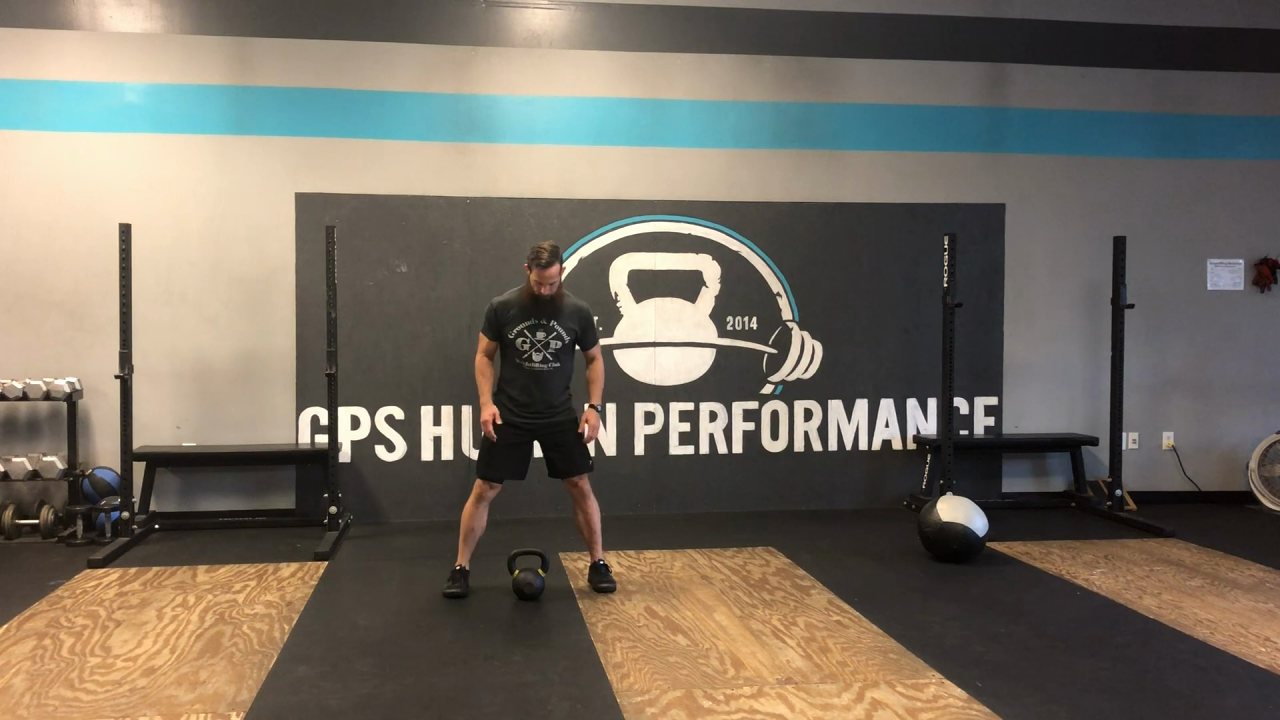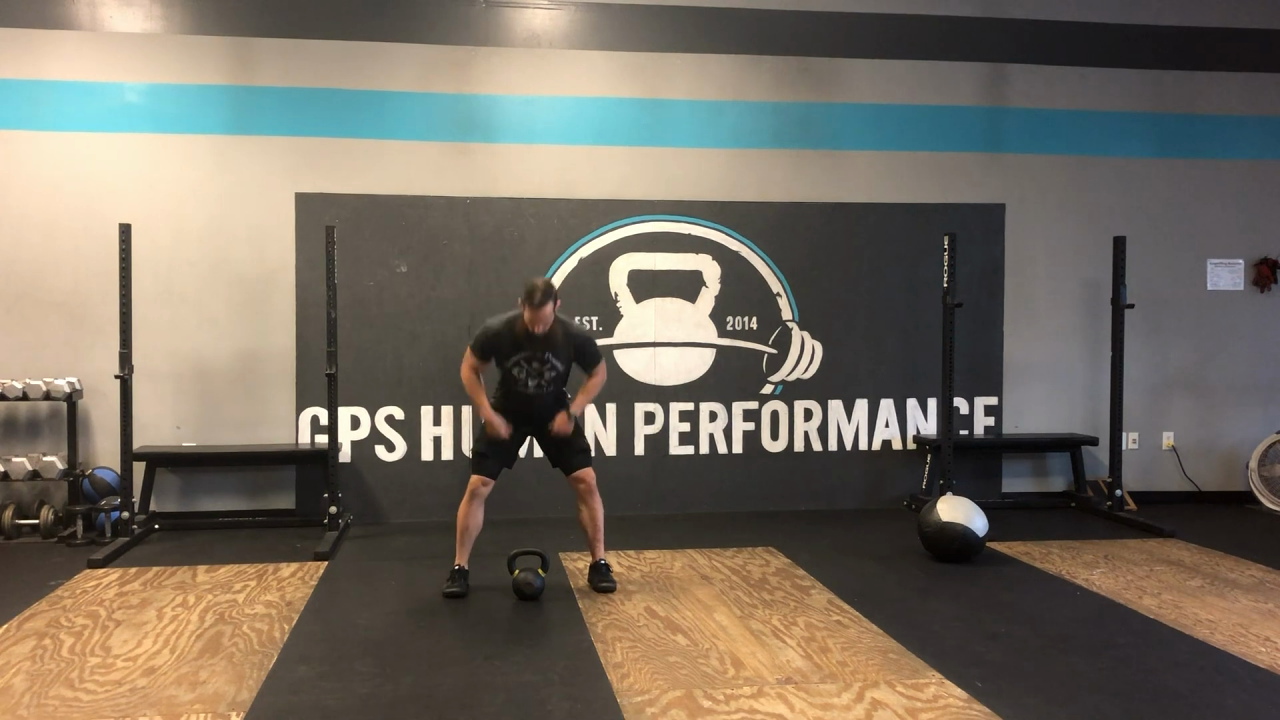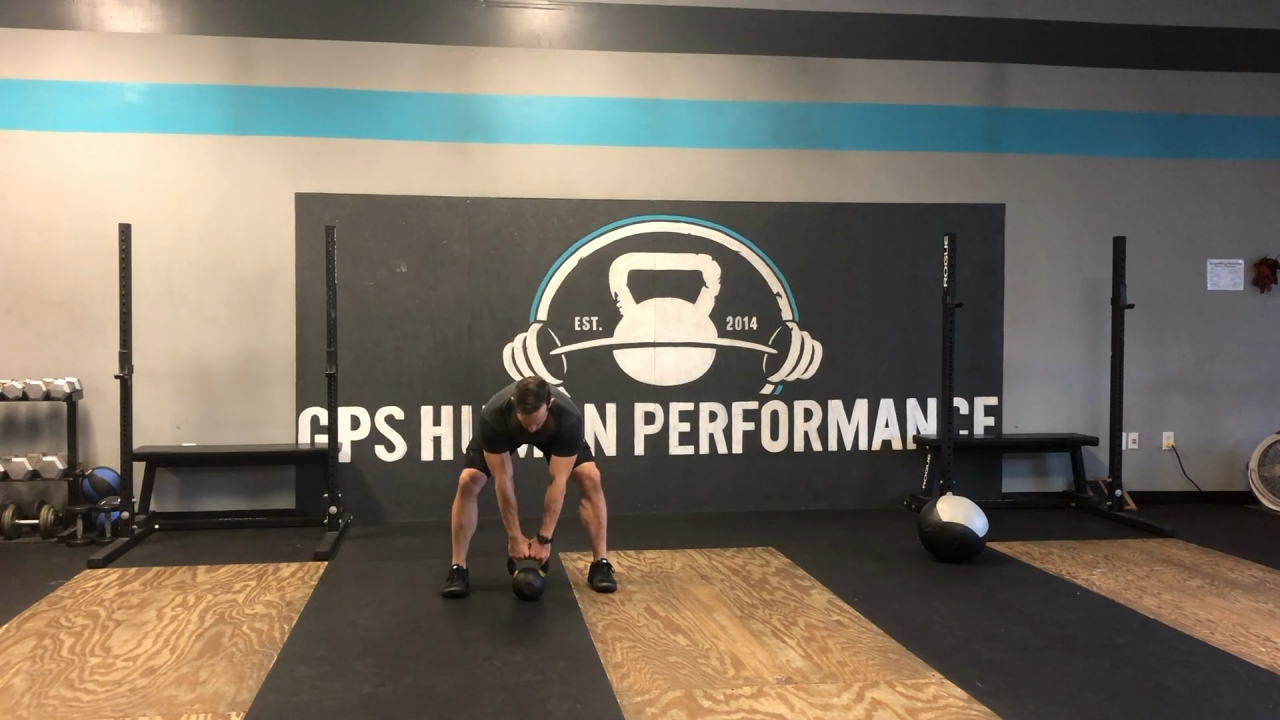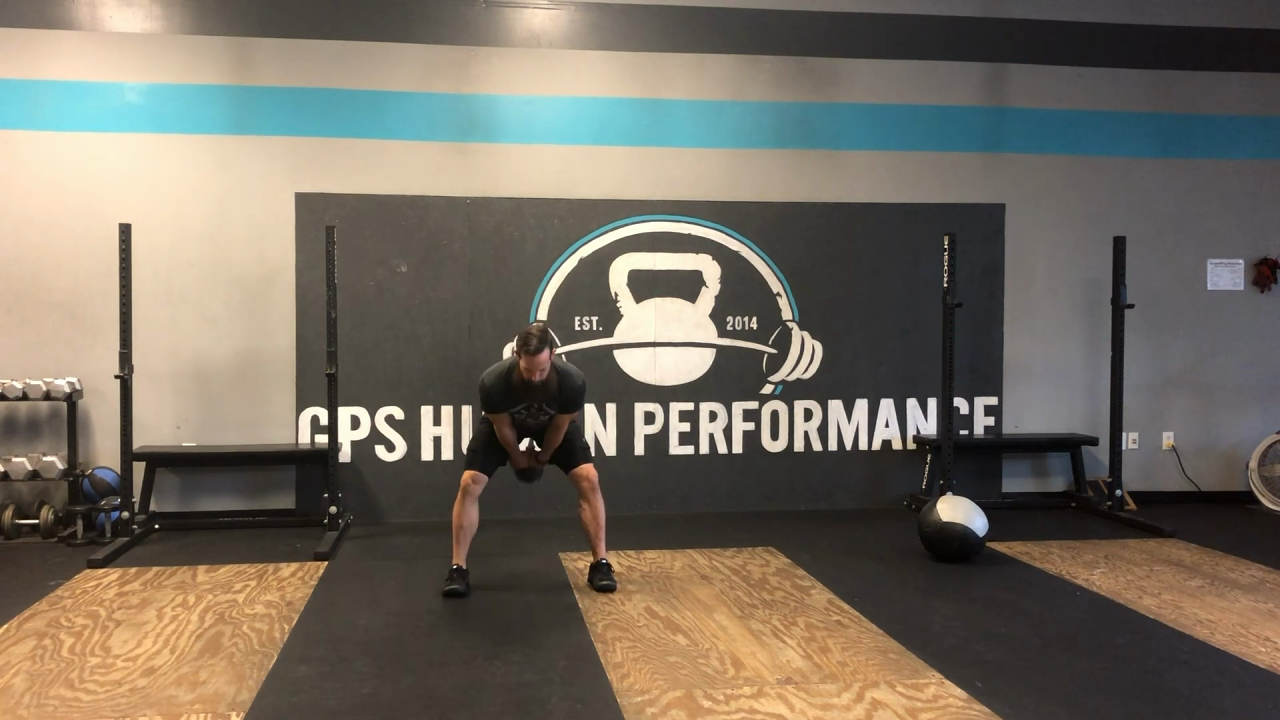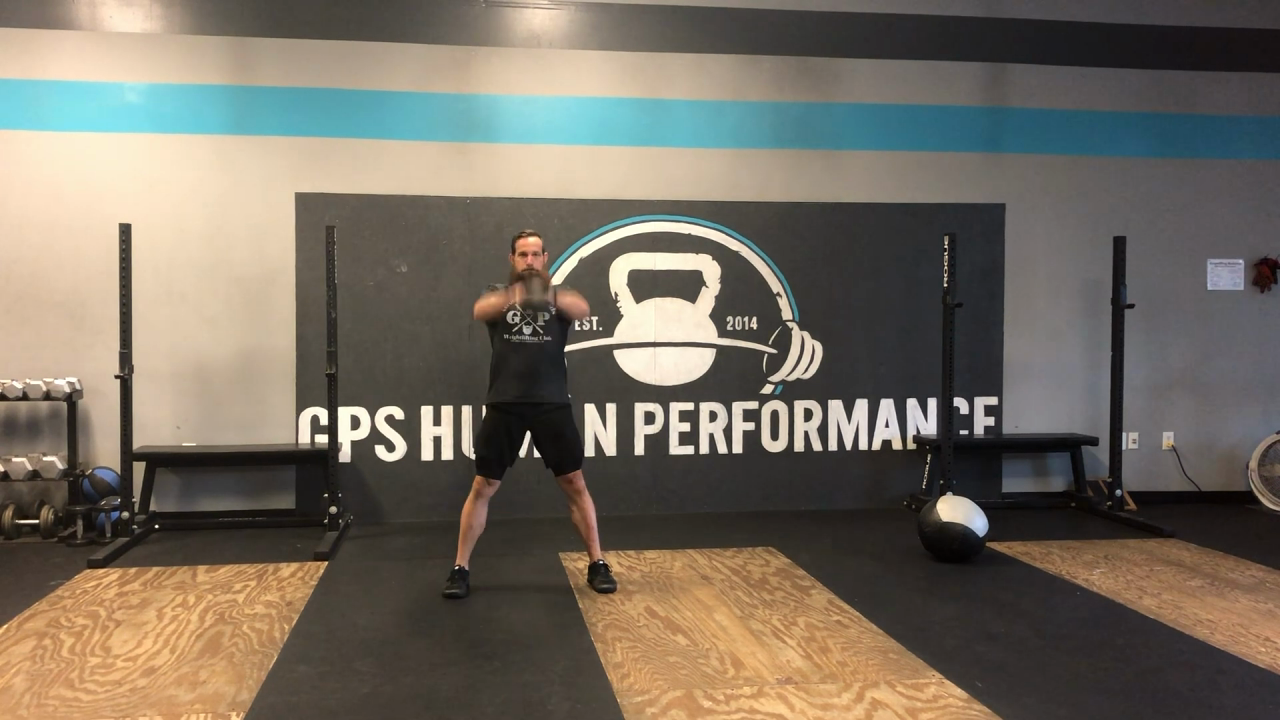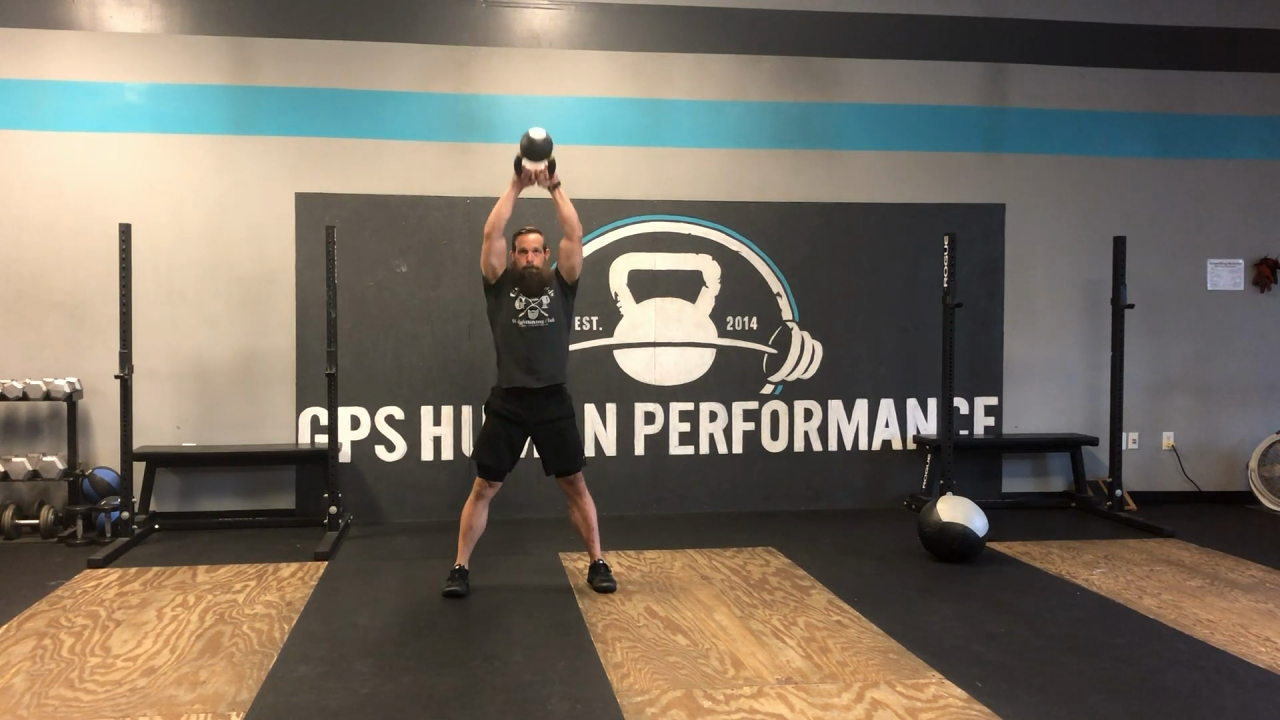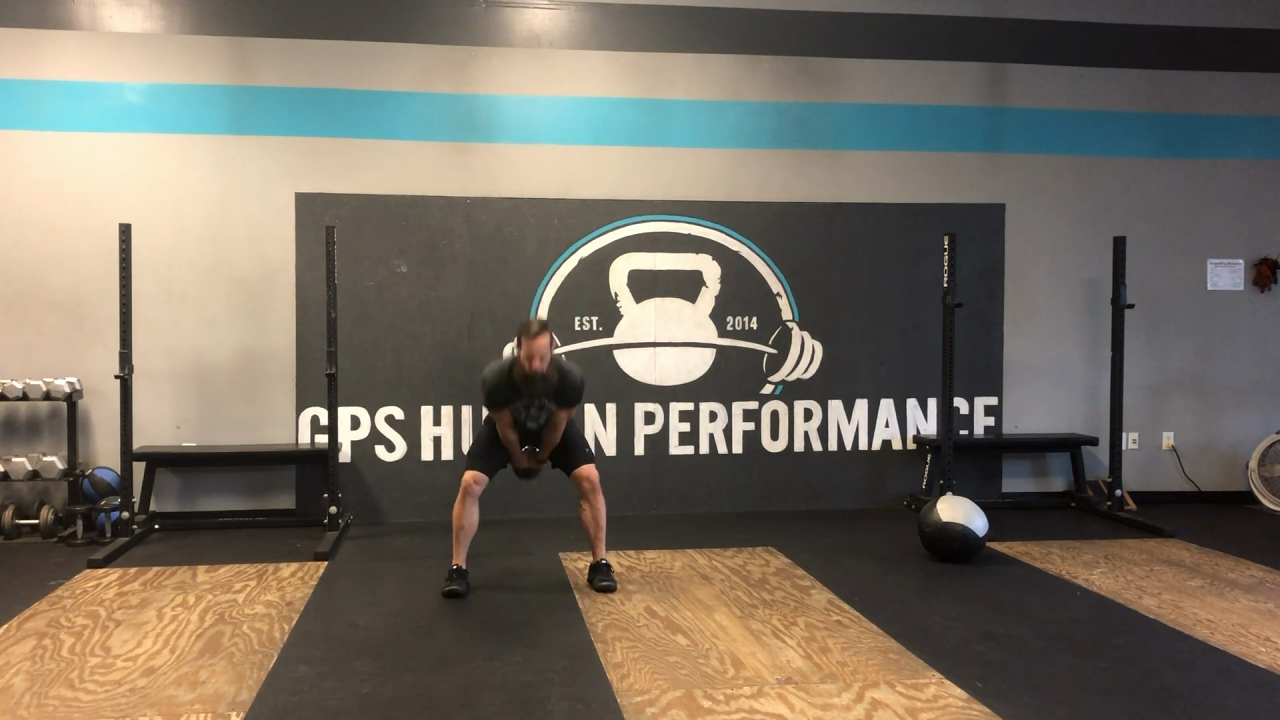
dt=0.7s
person 1, frame 1
left shoulder: (578, 312)
right shoulder: (502, 307)
left elbow: (594, 359)
right elbow: (484, 356)
left wrist: (594, 405)
right wrist: (486, 403)
left hip: (559, 416)
right hip: (509, 417)
left knee: (581, 487)
right knee: (484, 490)
left ankle: (598, 564)
right ankle: (460, 569)
person 1, frame 2
left shoulder: (576, 335)
right shoulder: (495, 331)
left elbow: (599, 374)
right elbow: (468, 369)
left wrist: (572, 413)
right wrist: (488, 415)
left hip: (554, 412)
right hip: (507, 413)
left knee: (586, 480)
right knee: (478, 486)
left ankle: (599, 564)
right ankle: (459, 568)
person 1, frame 3
left shoulder: (569, 418)
right shoulder: (493, 416)
left elbow: (558, 482)
right elbow: (503, 480)
left wrist: (544, 539)
right wrist: (515, 537)
left hip: (553, 433)
right hip: (506, 432)
left knee: (590, 478)
right knee: (468, 481)
left ankle: (601, 564)
right ankle: (458, 568)
person 1, frame 4
left shoulder: (572, 381)
right shoulder: (493, 382)
left elbow: (560, 426)
right elbow: (503, 428)
left wrist: (543, 457)
right wrist: (517, 458)
left hip: (553, 423)
right hip: (504, 423)
left knee: (588, 479)
right knee: (470, 483)
left ankle: (600, 563)
right ankle: (458, 568)
person 1, frame 5
left shoulder: (559, 296)
right shoulder: (499, 295)
left elbow: (582, 309)
right elbow: (480, 310)
left wrist: (553, 296)
right wrist: (511, 295)
left hip: (552, 404)
right hip: (504, 405)
left knee: (575, 484)
right knee: (483, 487)
left ankle: (597, 564)
right ankle: (460, 569)
person 1, frame 6
left shoulder: (561, 286)
right shoulder: (500, 286)
left elbow: (575, 237)
right elbow: (492, 238)
left wrist: (554, 186)
right wrist: (515, 185)
left hip: (553, 401)
right hip: (507, 402)
left knee: (574, 485)
right knee: (484, 488)
left ankle: (598, 563)
right ankle: (460, 568)
person 1, frame 7
left shoulder: (570, 378)
right shoulder: (496, 378)
left elbow: (558, 425)
right elbow: (505, 428)
left wrist: (541, 456)
right wrist: (519, 457)
left hip: (552, 432)
right hip: (505, 433)
left knee: (589, 477)
right knee: (470, 483)
left ankle: (600, 563)
right ankle: (458, 568)
